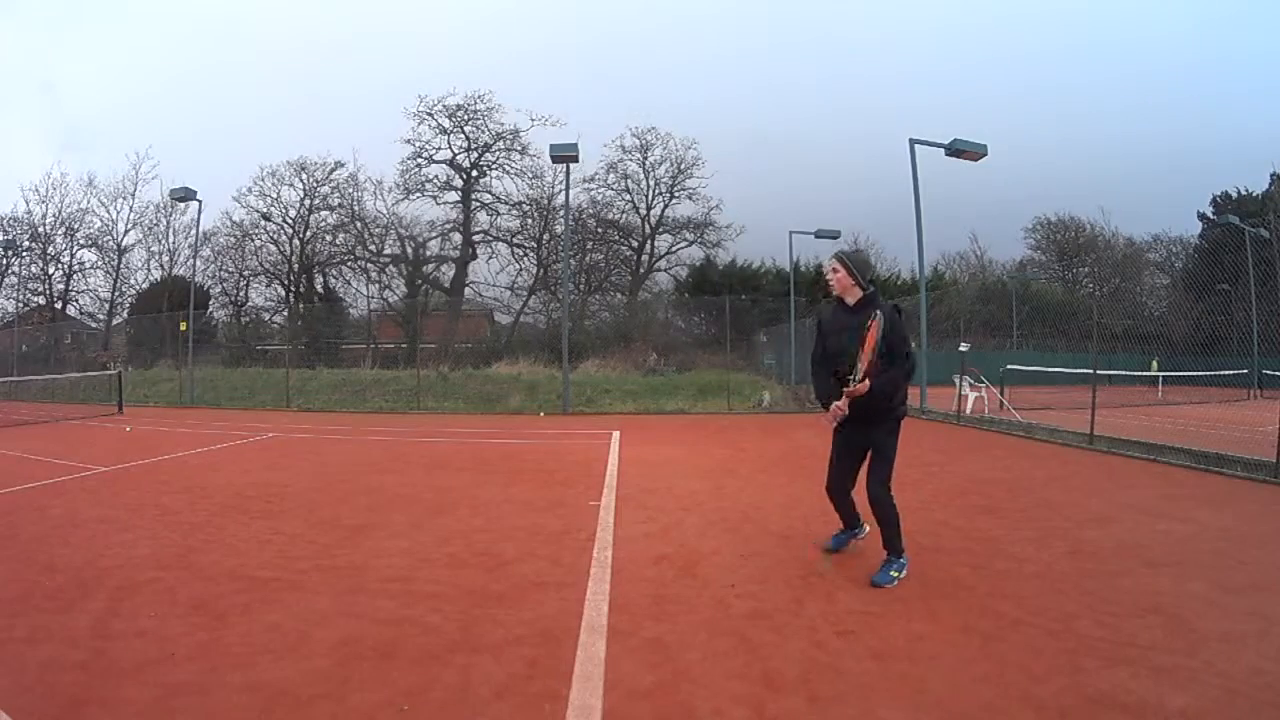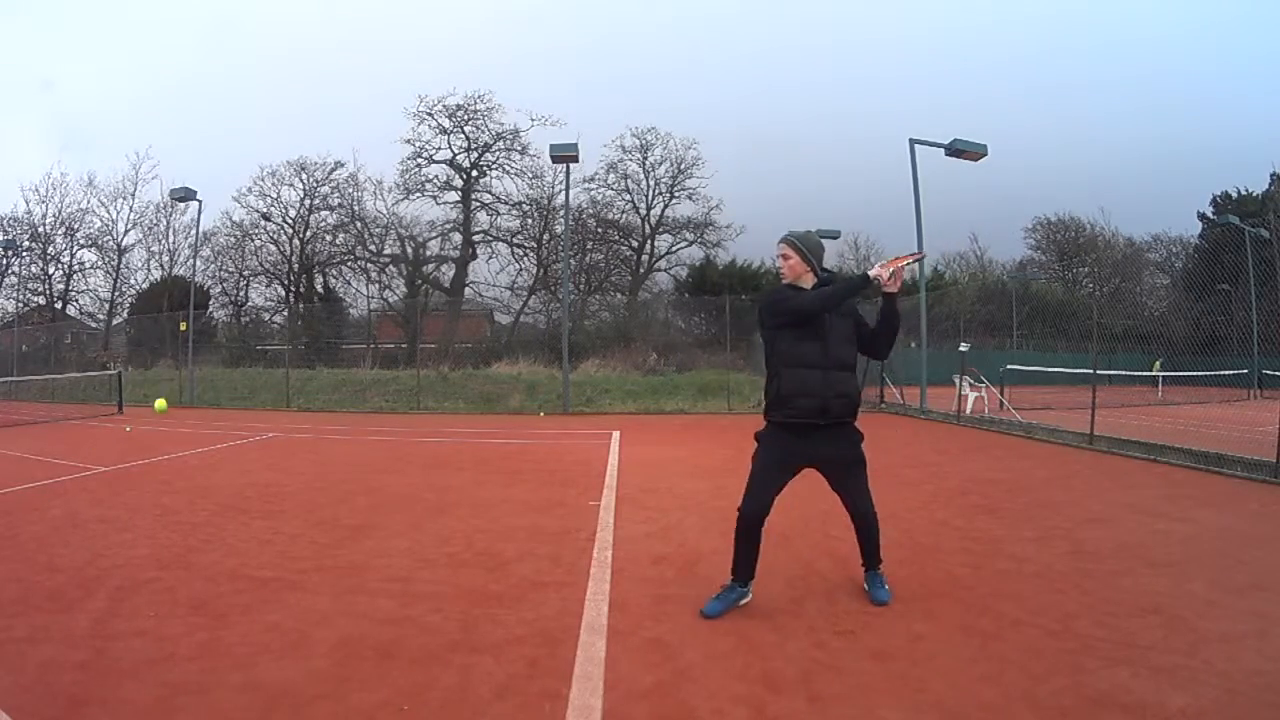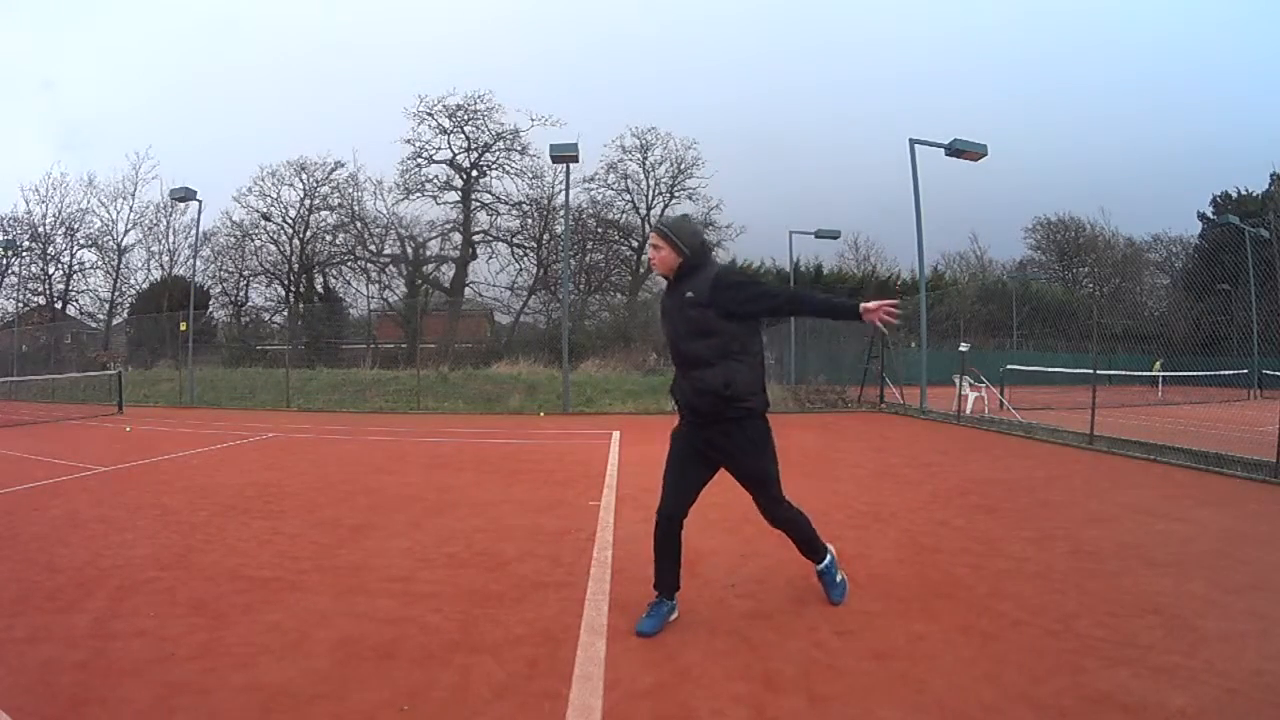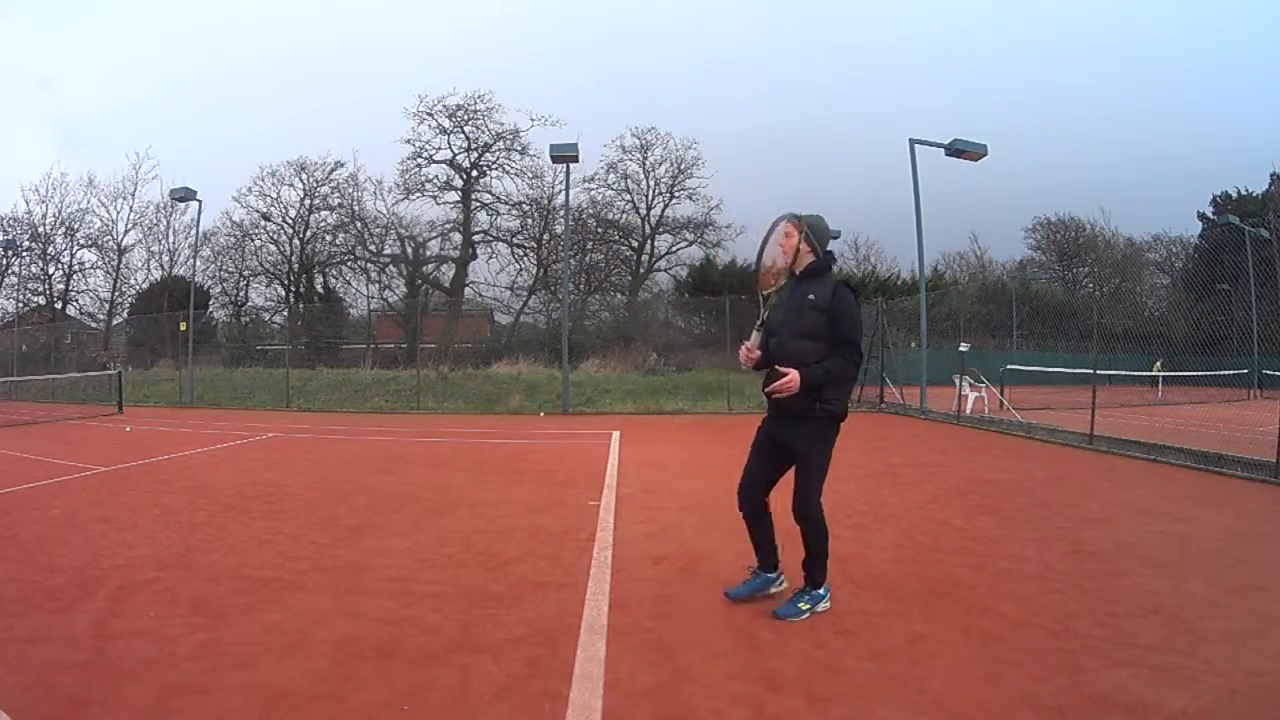
dt=0.7s
person 1, frame 1
left shoulder: (886, 314)
right shoulder: (827, 317)
left elbow: (906, 366)
right elbow: (819, 368)
left wrist: (873, 384)
right wrist: (829, 401)
left hip: (883, 418)
right hip: (847, 418)
left knee: (877, 490)
right knee: (836, 485)
left ankle: (896, 558)
right ankle: (853, 526)
person 1, frame 2
left shoulder: (843, 304)
right shoulder: (776, 301)
left elbow: (878, 349)
right elbow: (809, 305)
left wrist: (889, 299)
right wrist: (865, 278)
left hip: (836, 429)
right hip: (785, 427)
left knee: (862, 509)
right knee: (751, 511)
left ankle: (873, 573)
right ankle: (740, 585)
person 1, frame 3
left shoulder: (720, 283)
right shoulder: (672, 296)
left elbow: (787, 301)
left wrist: (854, 309)
left hip: (739, 421)
right hip: (693, 424)
left knee: (774, 507)
right knee: (669, 513)
left ankle: (823, 560)
right ankle: (665, 600)
person 1, frame 4
left shoulder: (836, 292)
right shoulder: (785, 290)
left elbow: (850, 357)
left wrist: (803, 378)
right wrist: (756, 355)
left hip: (817, 416)
right hip: (781, 413)
left knee: (805, 504)
right knee: (749, 493)
left ankle: (815, 589)
right ankle: (768, 572)
